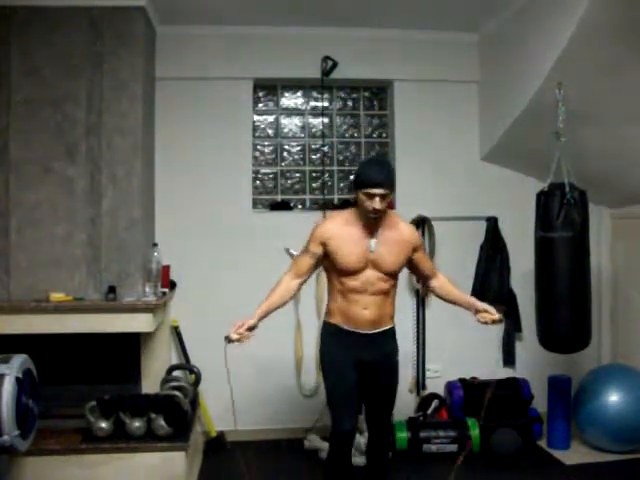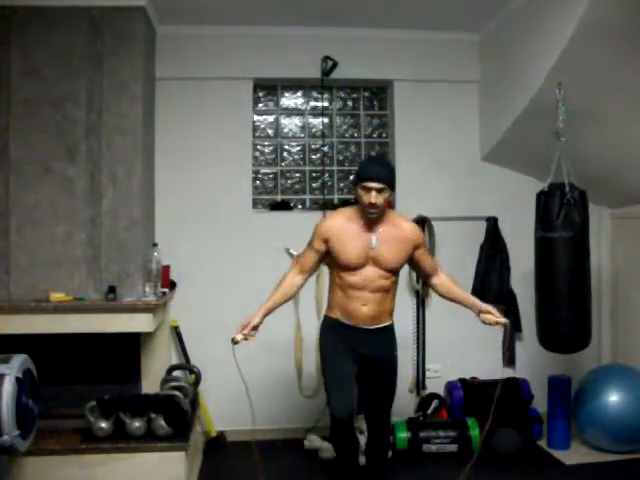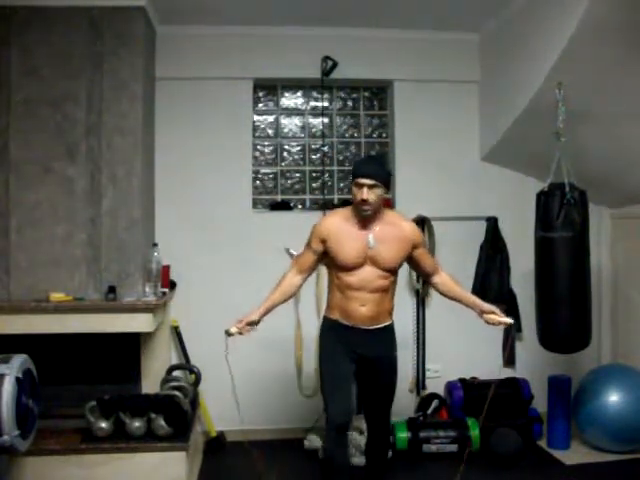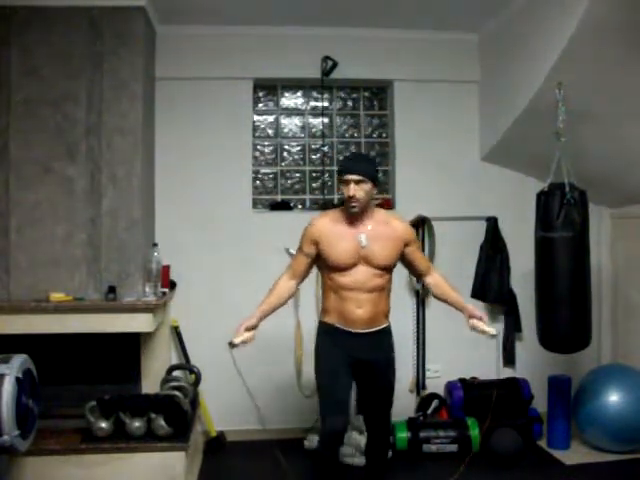
dt=0.2s
person 1, frame 1
left shoulder: (407, 234)
right shoulder: (329, 229)
left elbow: (433, 279)
right elbow: (294, 277)
left wrist: (474, 305)
right wrist: (257, 316)
left hip: (383, 342)
right hip: (339, 340)
left knee: (380, 426)
right knee: (344, 428)
person 1, frame 2
left shoulder: (409, 232)
right shoulder: (331, 225)
left elbow: (434, 277)
right elbow: (298, 273)
left wrist: (477, 305)
right wrist: (261, 314)
left hip: (381, 337)
right hip: (338, 334)
left knee: (379, 421)
right knee: (342, 414)
person 1, frame 3
left shoulder: (407, 231)
right shoulder: (329, 225)
left elbow: (435, 275)
right elbow: (298, 274)
left wrist: (478, 305)
right wrist: (261, 312)
left hip: (381, 337)
right hip: (337, 334)
left knee: (379, 422)
right knee: (337, 419)
person 1, frame 4
left shoulder: (399, 229)
right shoulder: (320, 228)
left elbow: (429, 274)
right elbow: (291, 278)
left wrist: (466, 308)
right wrist: (256, 318)
left hip: (379, 340)
right hip: (333, 339)
left knee: (379, 425)
right knee: (333, 427)
